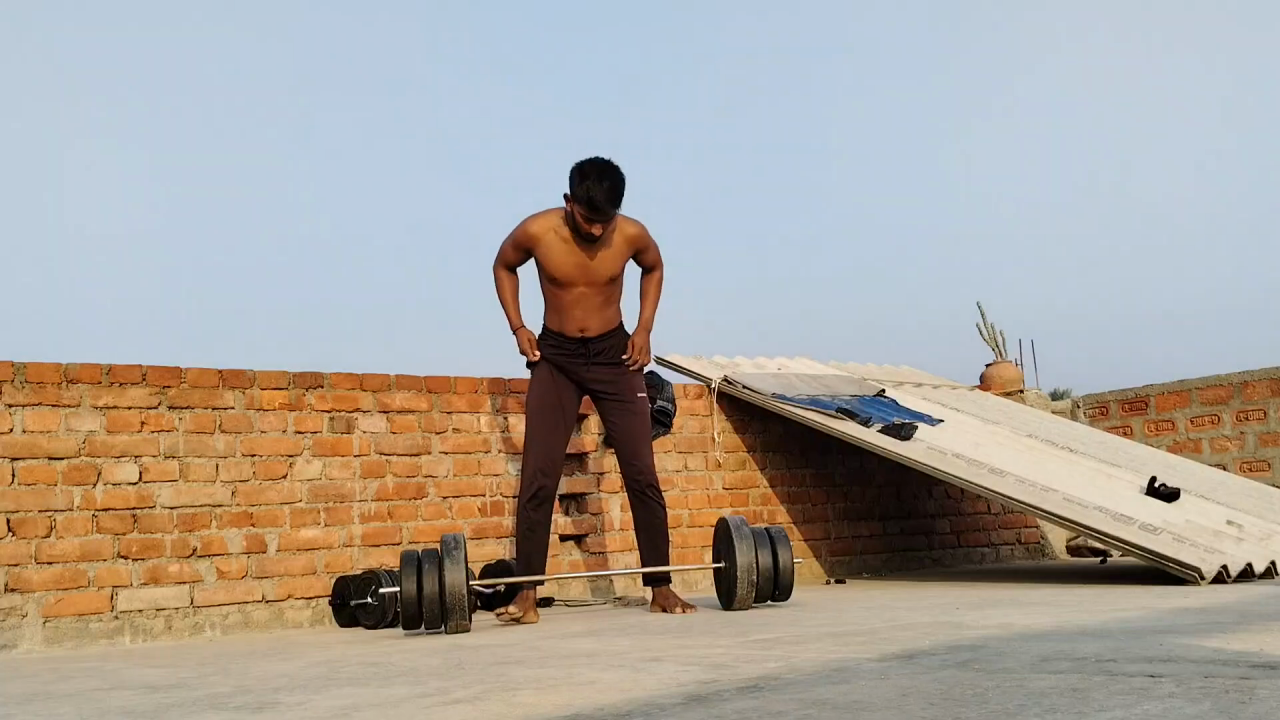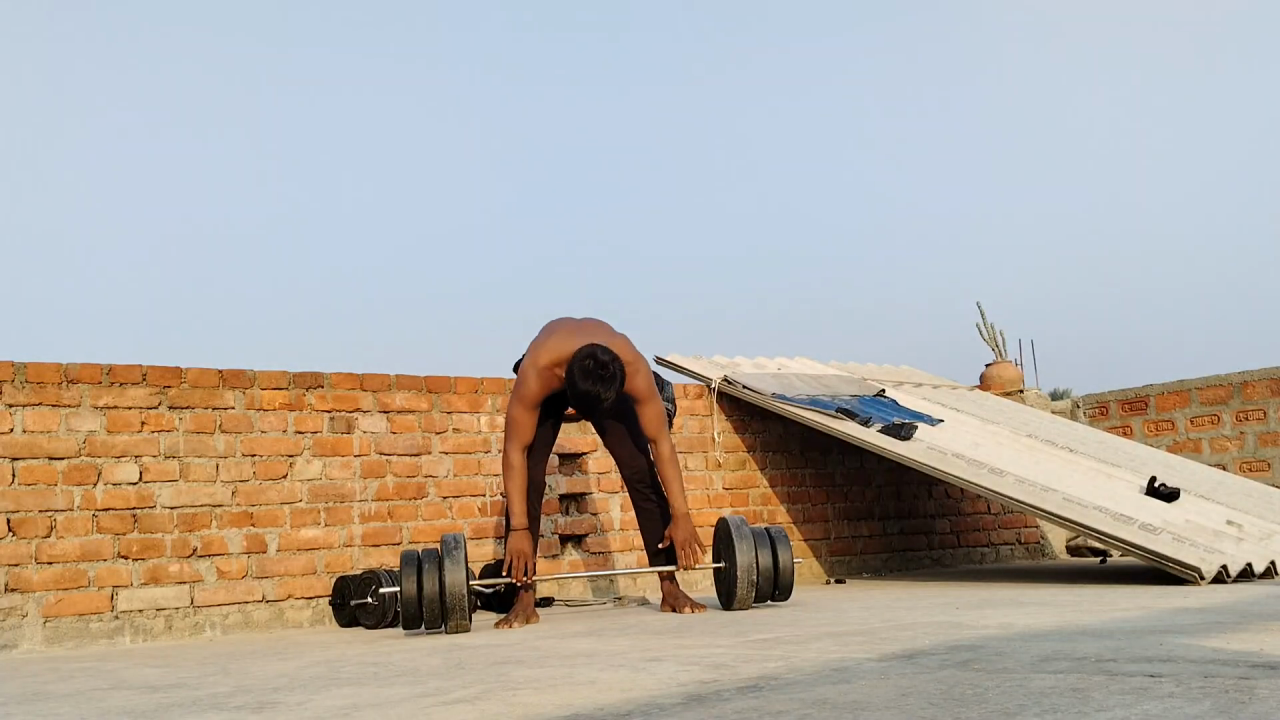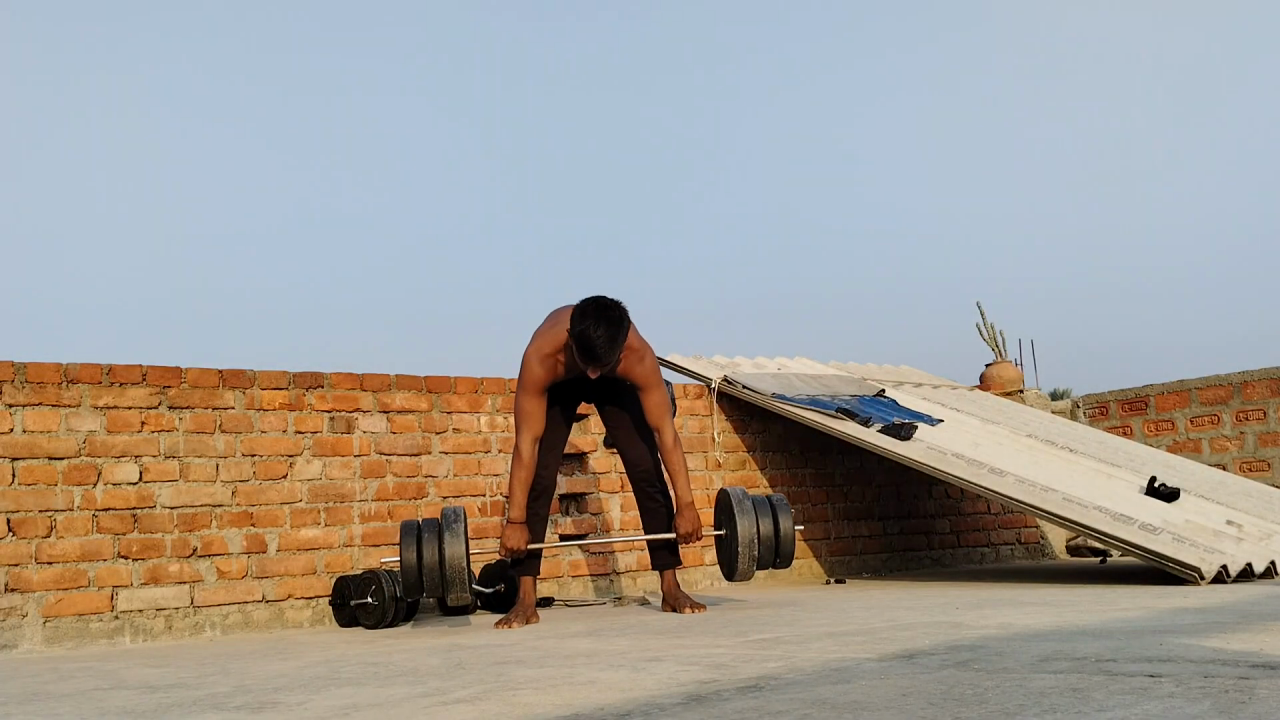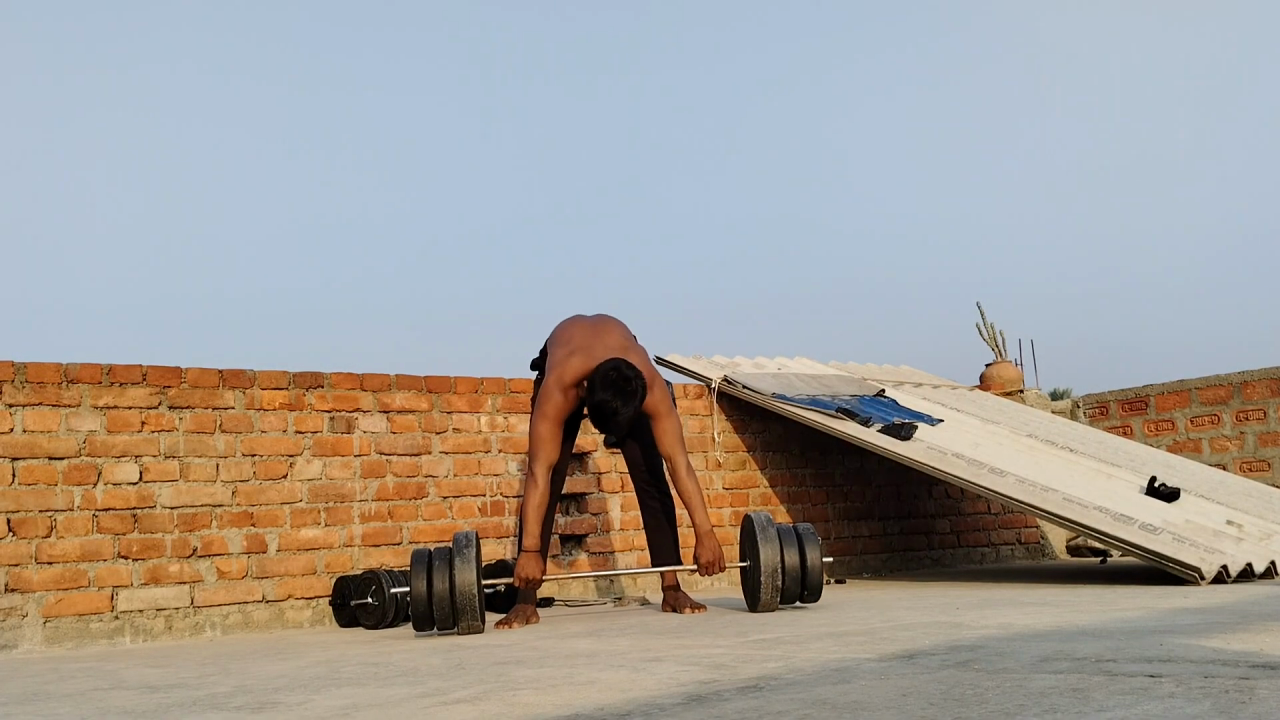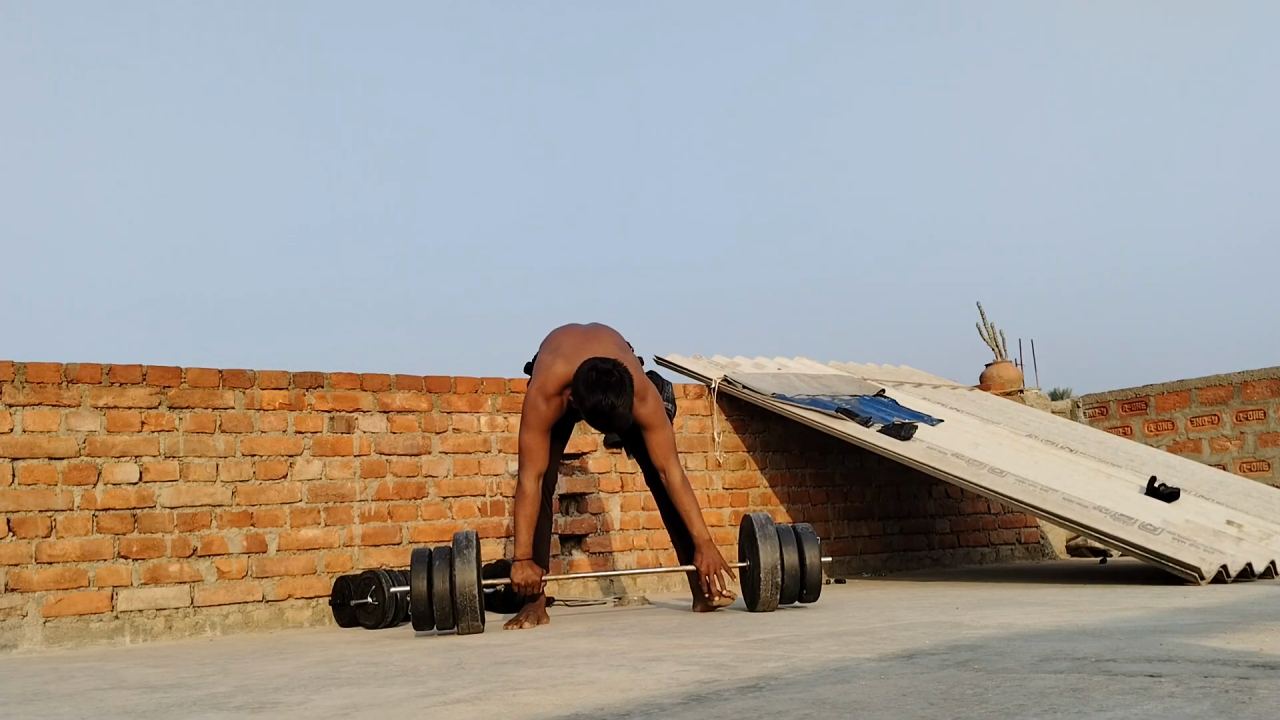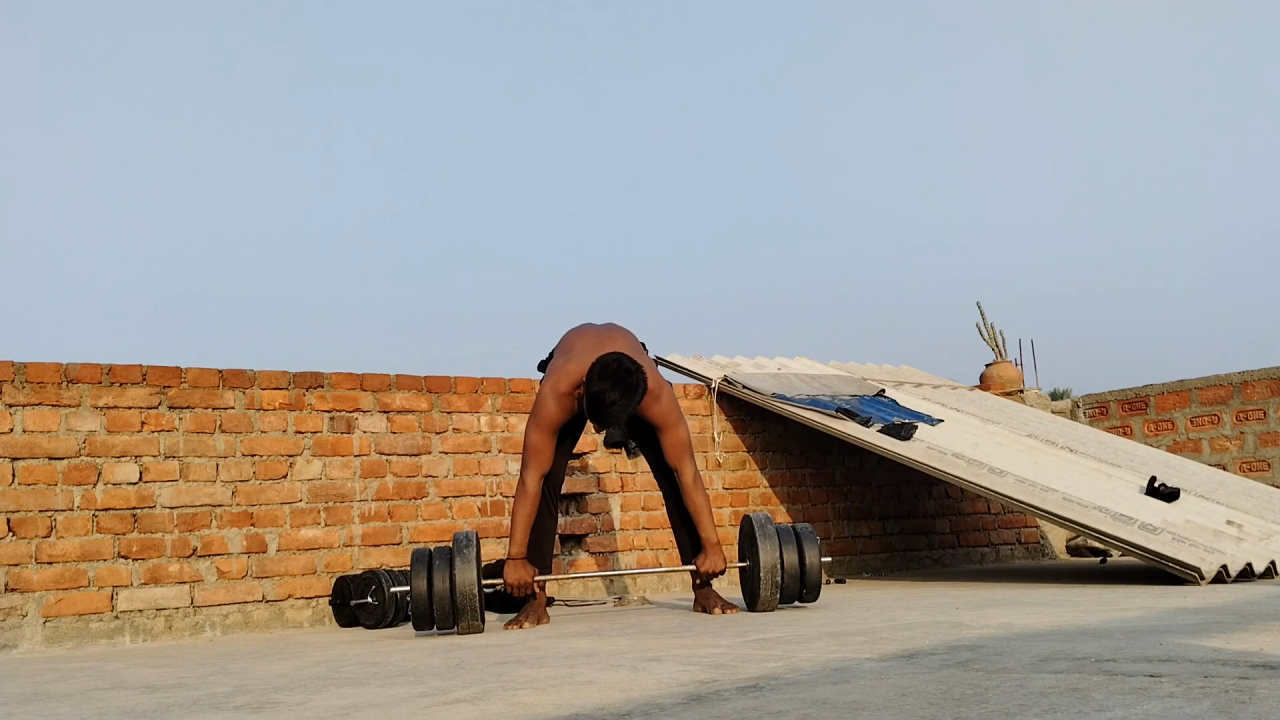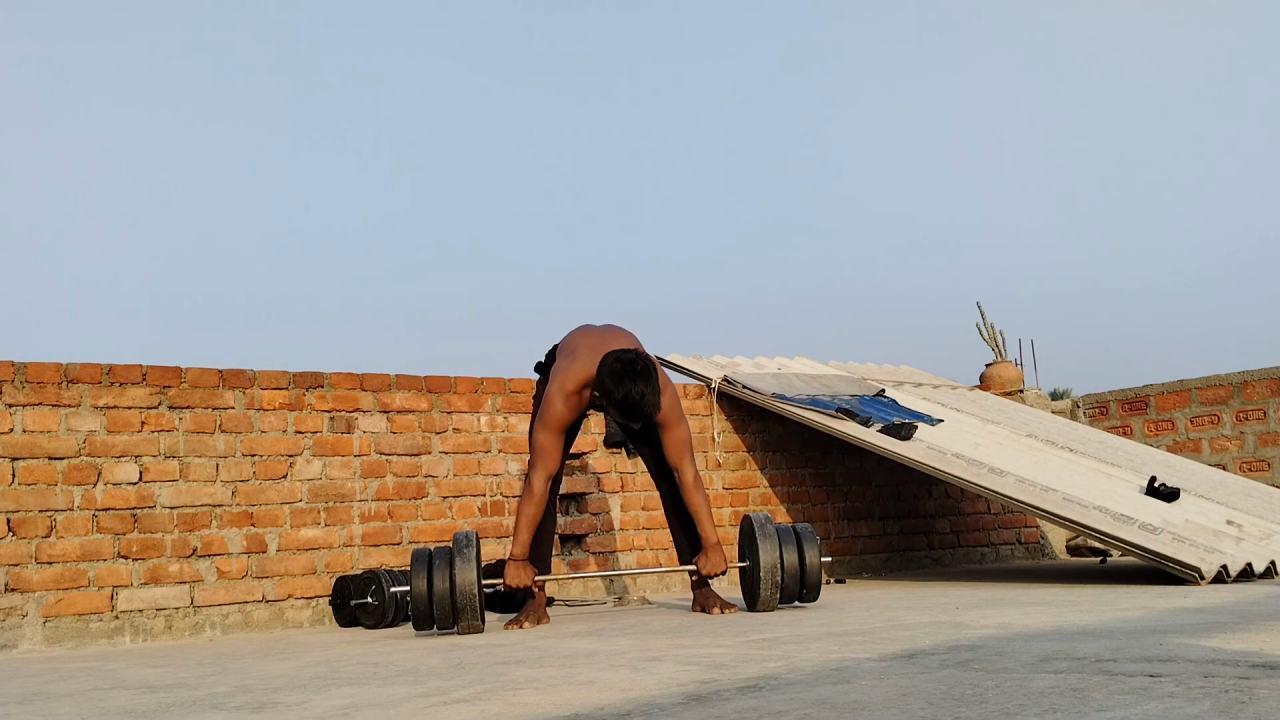
dt=0.7s
person 1, frame 1
left shoulder: (632, 234)
right shoulder: (535, 231)
left elbow: (654, 269)
right elbow: (503, 267)
left wrist: (644, 328)
right wrist: (518, 328)
left hip: (614, 355)
right hip: (554, 358)
left knee: (641, 474)
right knee: (539, 474)
left ankle: (661, 588)
right ankle: (528, 592)
person 1, frame 2
left shoulder: (633, 369)
right shoulder: (538, 370)
left elbow: (661, 442)
right elbow: (515, 451)
left wrist: (681, 516)
right wrist: (518, 529)
left hip: (609, 383)
right hip: (551, 374)
left knee: (641, 470)
right knee: (529, 476)
left ankle: (670, 588)
right ankle: (524, 599)
person 1, frame 3
left shoulder: (639, 355)
right shoulder: (541, 356)
left elbow: (664, 430)
right elbow: (527, 442)
left wrist: (686, 504)
right wrist: (516, 520)
left hip: (616, 383)
right hip: (558, 384)
left knee: (647, 470)
right knee: (539, 478)
left ankle: (671, 588)
right ankle: (526, 599)
person 1, frame 4
left shoulder: (651, 386)
right shoulder: (560, 386)
left elbow: (678, 462)
right elbow: (540, 472)
left wrist: (705, 534)
right wrist: (530, 550)
left hip: (621, 362)
right hip: (558, 364)
left knee: (650, 473)
right knee: (551, 476)
left ankle: (671, 587)
right ankle: (526, 600)
person 1, frame 5
left shoulder: (642, 392)
right shoulder: (545, 393)
left elbow: (670, 471)
right elbow: (529, 479)
left wrist: (704, 544)
right wrist: (522, 558)
left hip: (616, 372)
right hip: (559, 379)
left knee: (656, 472)
right knee: (543, 480)
left ankle: (700, 584)
right ankle: (535, 601)
person 1, frame 6
left shoulder: (656, 392)
right shoulder: (557, 392)
left elbow: (685, 471)
right elbow: (531, 478)
left wrist: (711, 546)
right wrist: (516, 557)
left hip: (632, 379)
right hip: (570, 375)
left knee: (670, 475)
right knee: (547, 480)
left ankle: (703, 589)
right ankle: (537, 599)
person 1, frame 7
left shoulder: (660, 388)
right shoulder: (564, 392)
left elbow: (685, 470)
right elbow: (539, 478)
left wrist: (711, 546)
right wrist: (518, 557)
left hip: (635, 381)
right hip: (569, 376)
left knee: (668, 474)
right knee: (548, 477)
left ankle: (700, 588)
right ankle: (536, 599)
